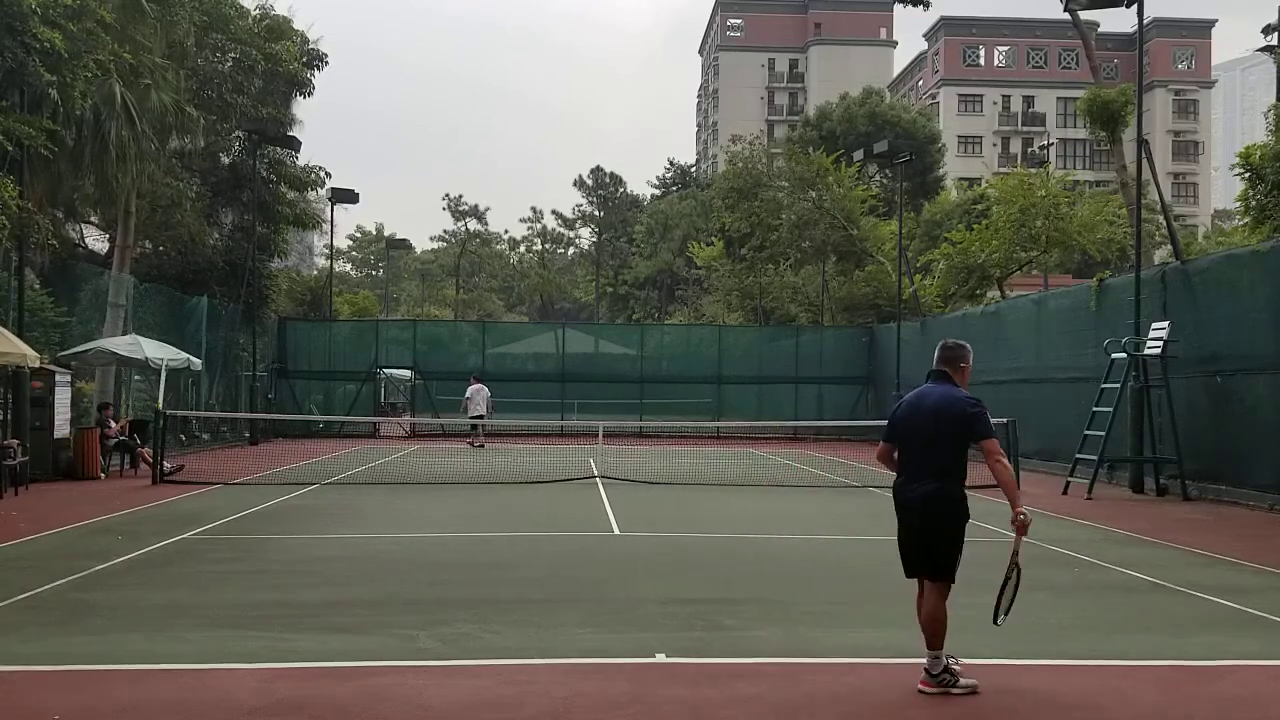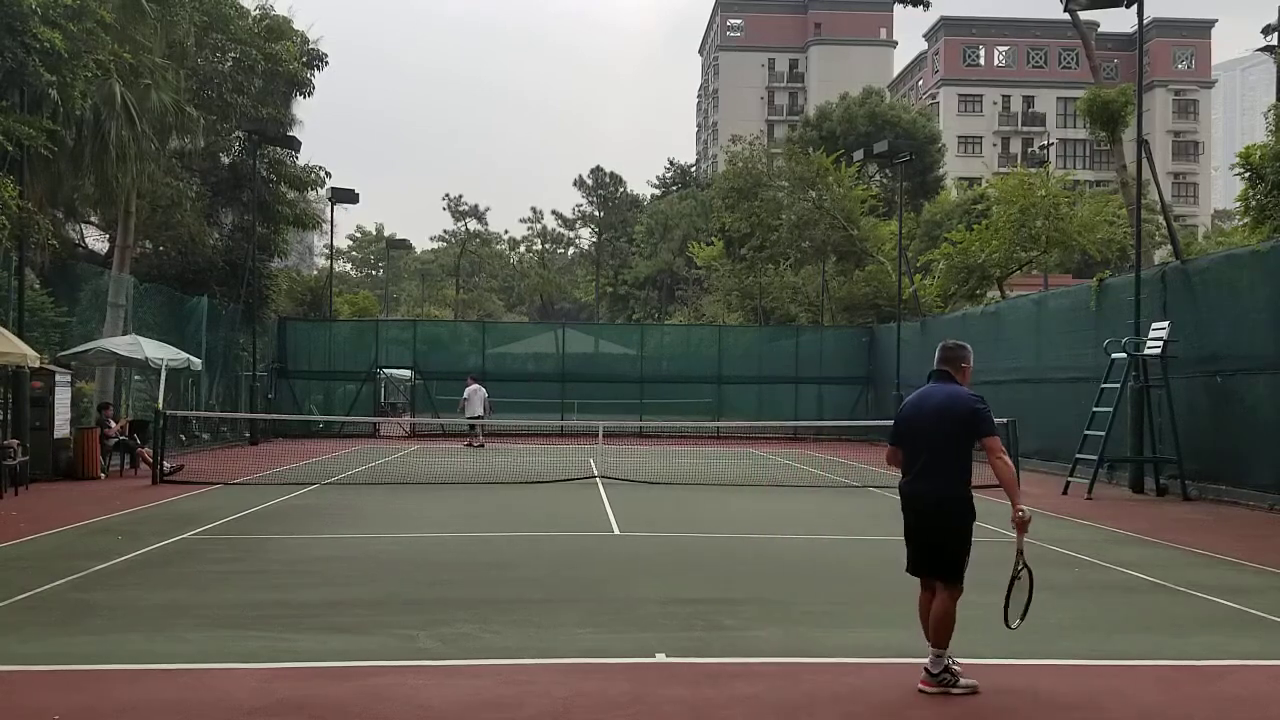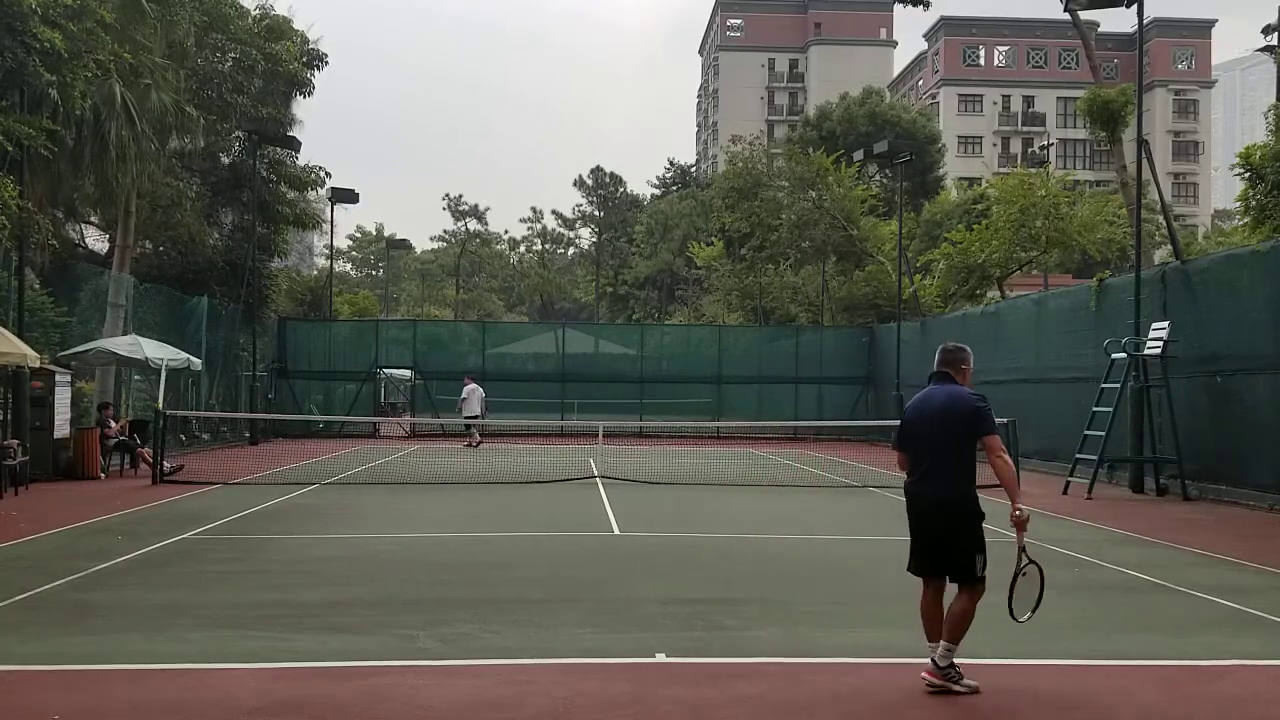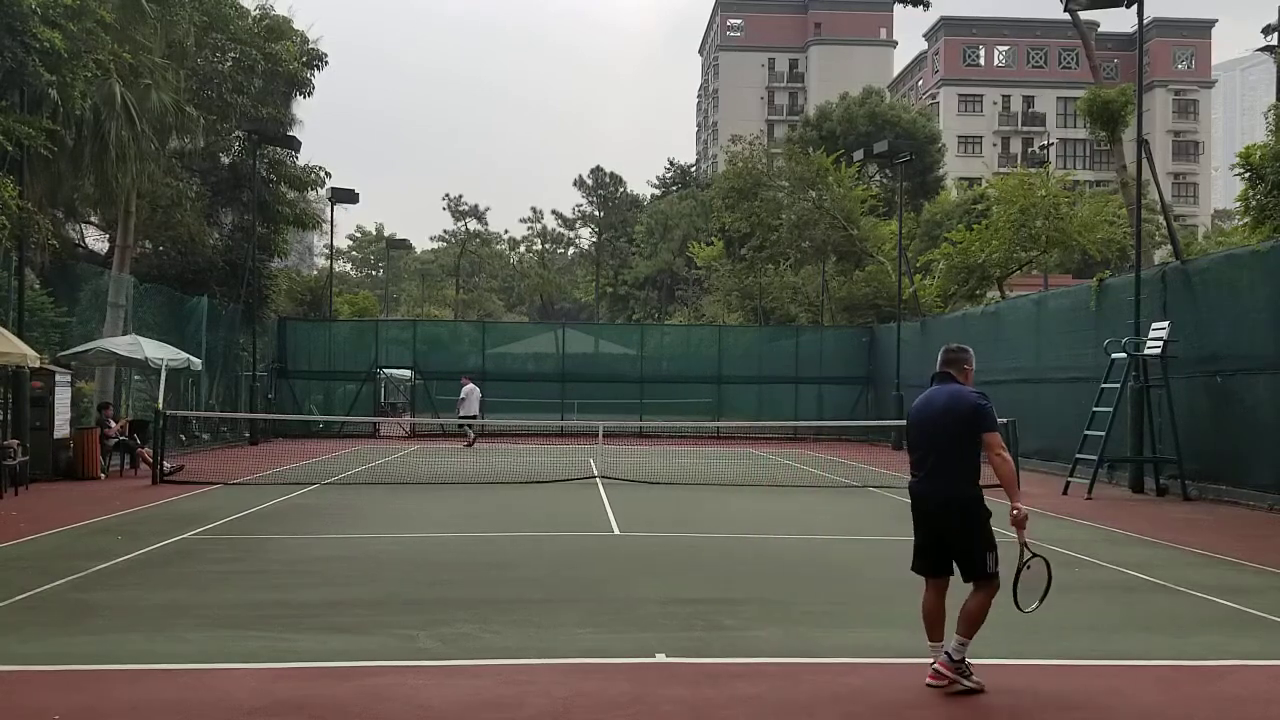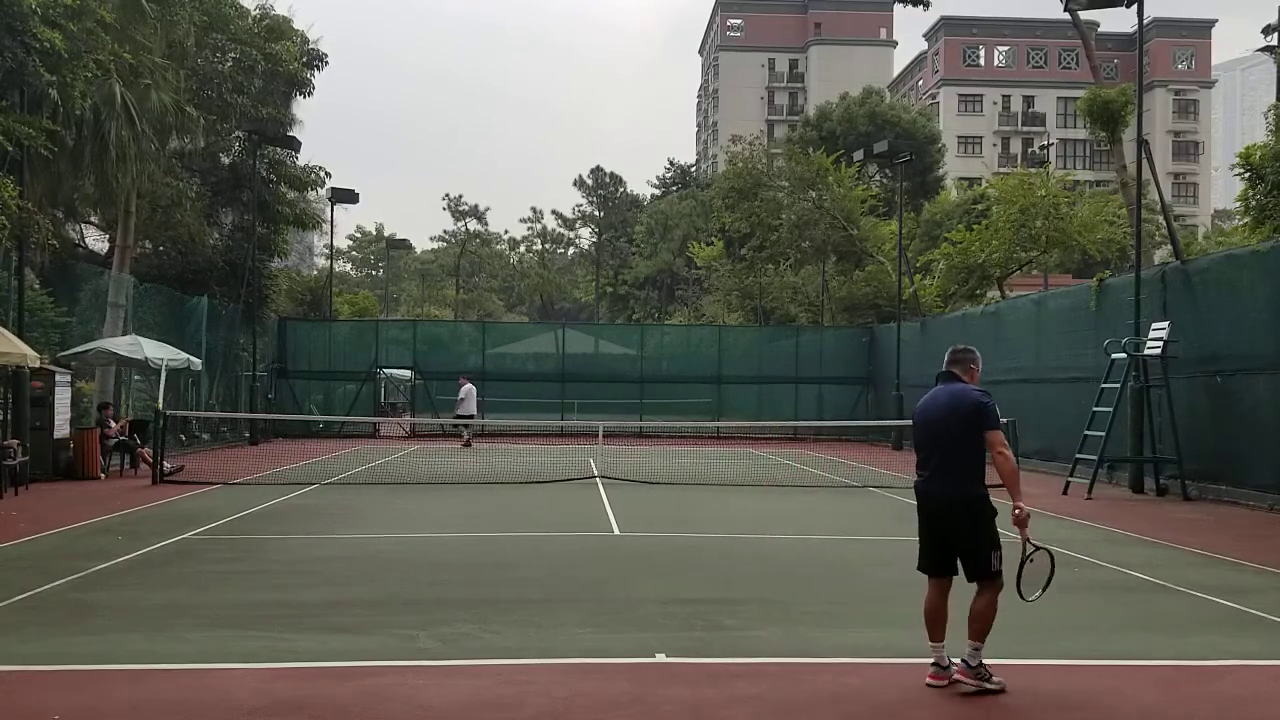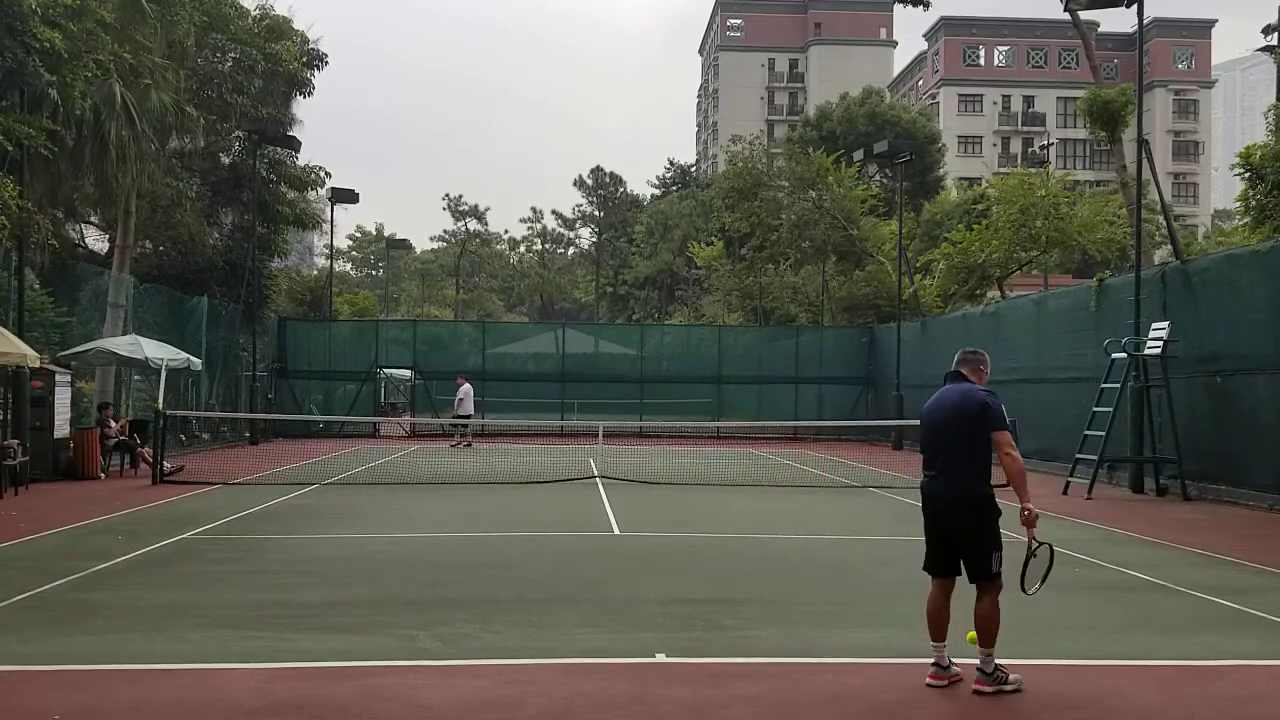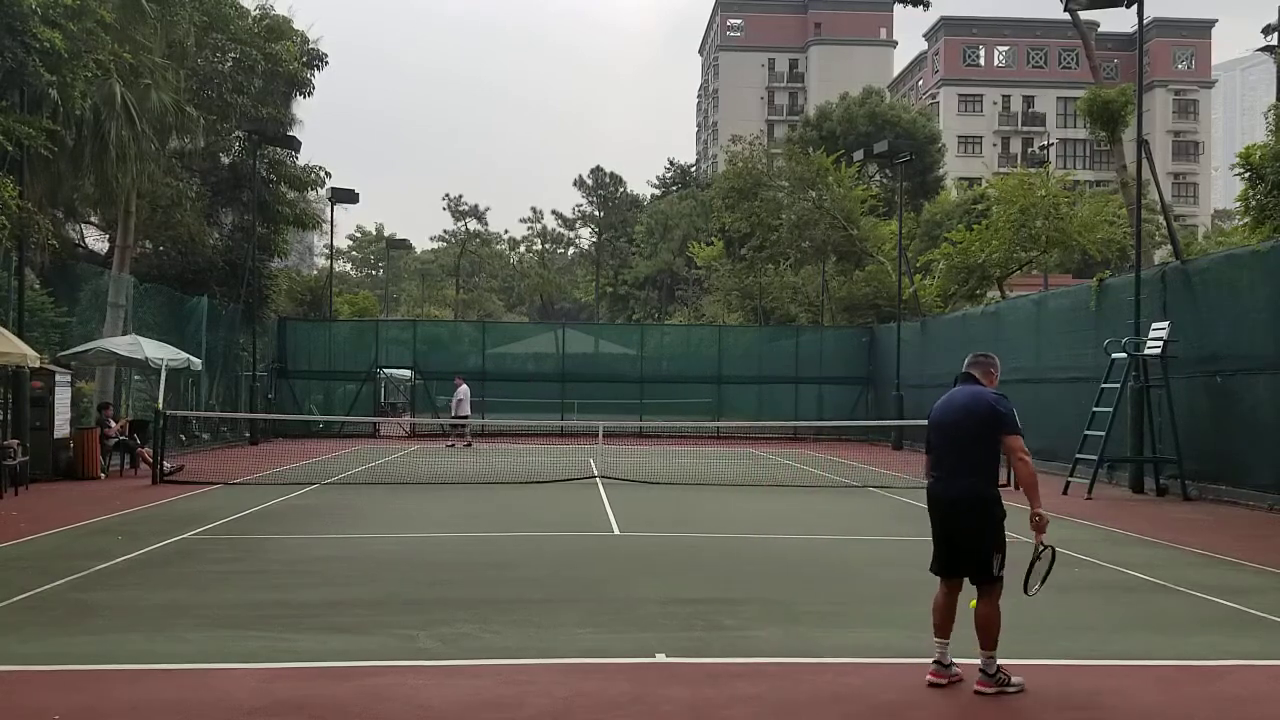
dt=0.1s
person 1, frame 1
left shoulder: (907, 402)
right shoulder: (967, 404)
left elbow: (883, 454)
right elbow: (996, 459)
right wrist: (1016, 506)
left hip: (907, 503)
right hip: (943, 505)
left knee: (925, 584)
right knee: (937, 587)
left ankle: (936, 661)
right ankle: (935, 672)
person 1, frame 2
left shoulder: (910, 402)
right shoulder: (970, 402)
left elbow: (892, 457)
right elbow: (998, 456)
right wrist: (1017, 504)
left hip: (914, 503)
right hip: (950, 505)
left knee: (929, 585)
right knee: (948, 589)
left ankle: (937, 661)
right ankle: (936, 672)
person 1, frame 3
left shoulder: (914, 404)
right shoulder: (972, 402)
left elbow: (902, 462)
right elbow: (998, 455)
right wrist: (1016, 503)
left hip: (919, 503)
right hip: (957, 505)
left knee: (932, 584)
right knee: (971, 587)
left ankle: (939, 663)
right ankle: (942, 662)
person 1, frame 4
left shoulder: (917, 405)
right shoulder: (973, 400)
right elbow: (997, 454)
right wrist: (1016, 501)
left hip: (923, 503)
right hip: (962, 504)
left knee: (935, 584)
right knee: (986, 583)
left ankle: (940, 663)
right ankle: (955, 657)
person 1, frame 5
left shoulder: (923, 404)
right shoulder: (977, 398)
right elbow: (1000, 452)
right wrist: (1017, 500)
left hip: (929, 502)
right hip: (967, 502)
left knee: (938, 583)
right knee: (989, 583)
left ankle: (940, 664)
right ankle: (972, 664)
person 1, frame 6
left shoulder: (931, 404)
right shoulder: (984, 398)
right elbow: (1007, 453)
right wrist: (1025, 501)
left hip: (934, 501)
right hip: (972, 502)
left knee: (941, 583)
right knee: (988, 587)
left ankle: (940, 665)
right ankle: (987, 672)
person 1, frame 7
left shoulder: (939, 405)
right shoulder: (995, 402)
right elbow: (1019, 458)
right wrist: (1036, 507)
left hip: (940, 503)
right hip: (978, 504)
left knee: (948, 583)
right knee: (988, 589)
left ankle: (940, 663)
right ankle: (989, 673)
